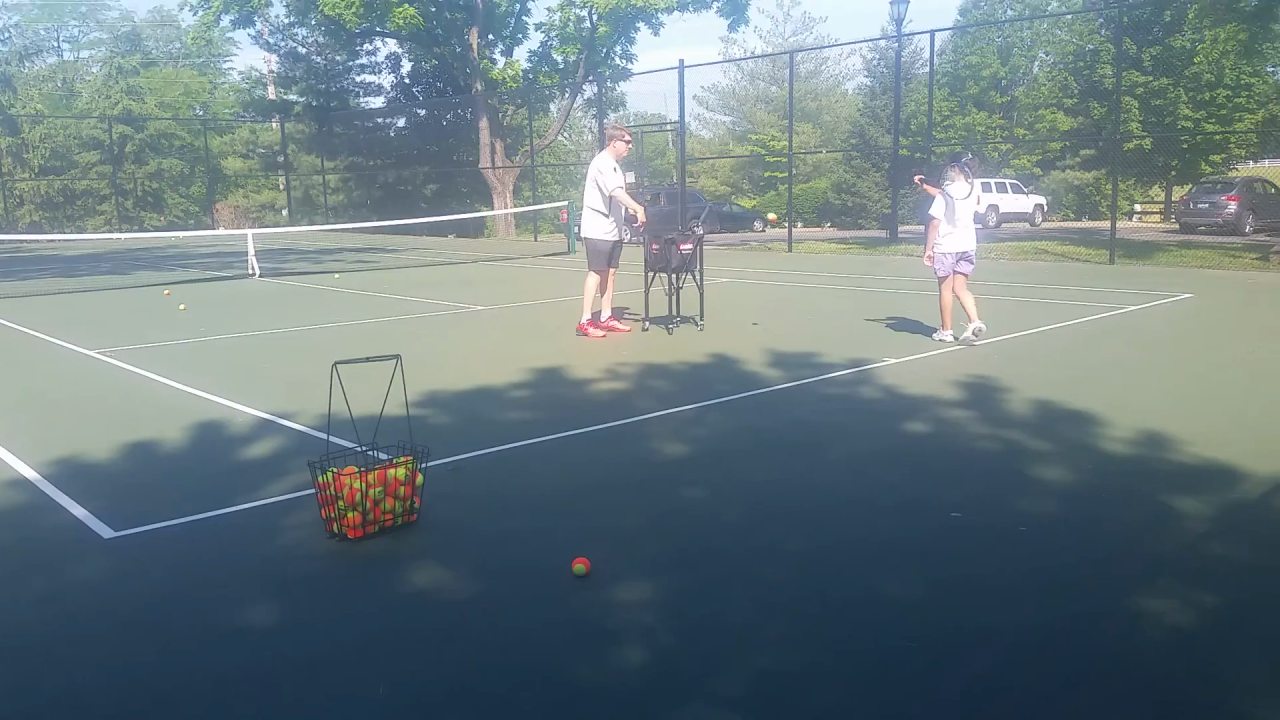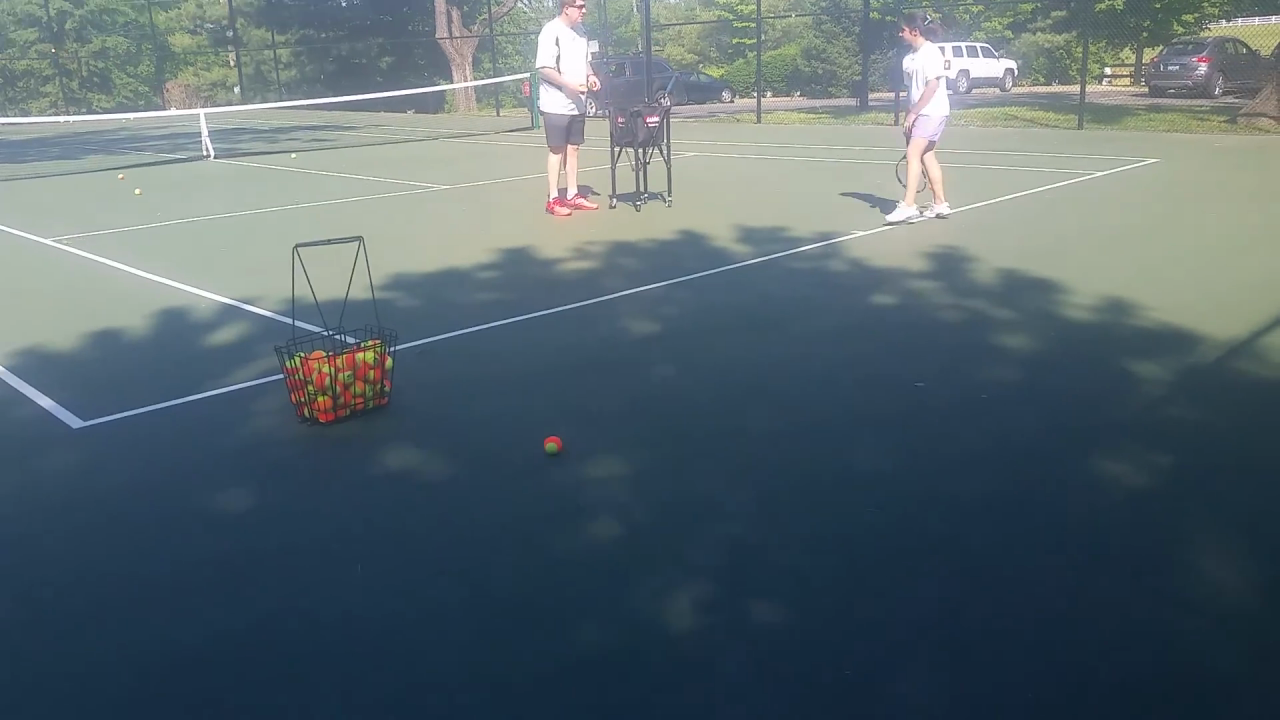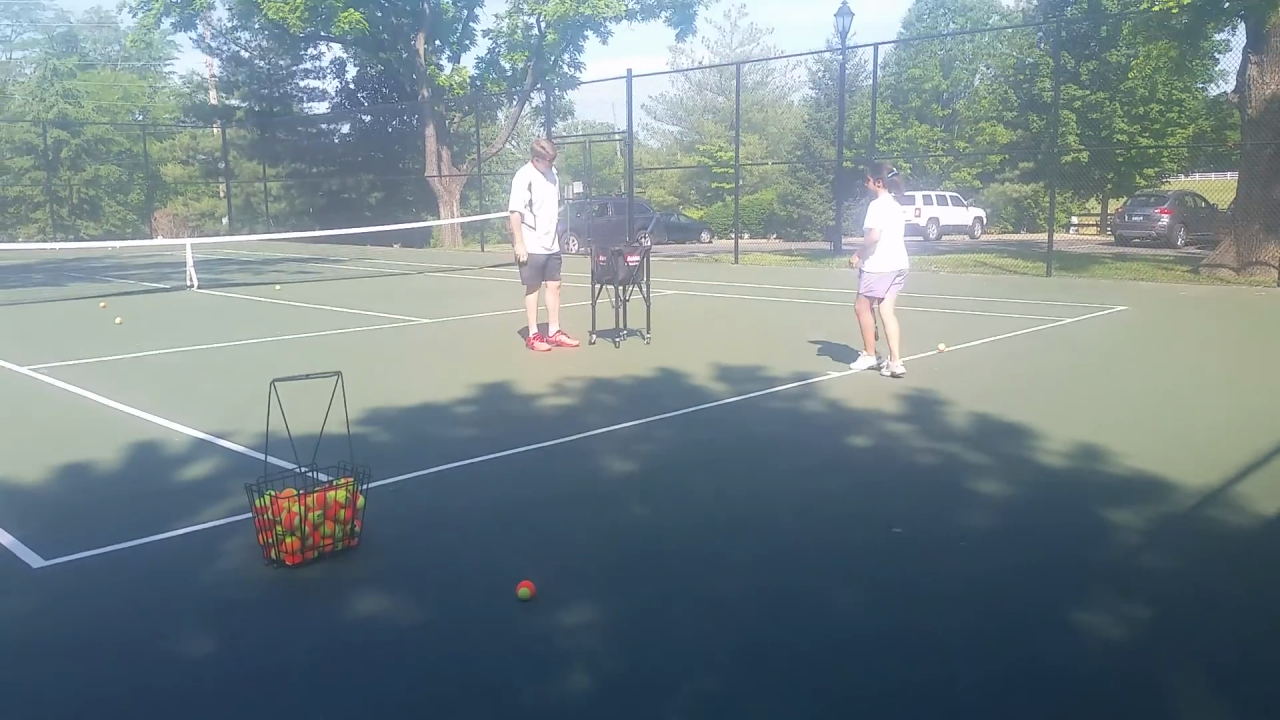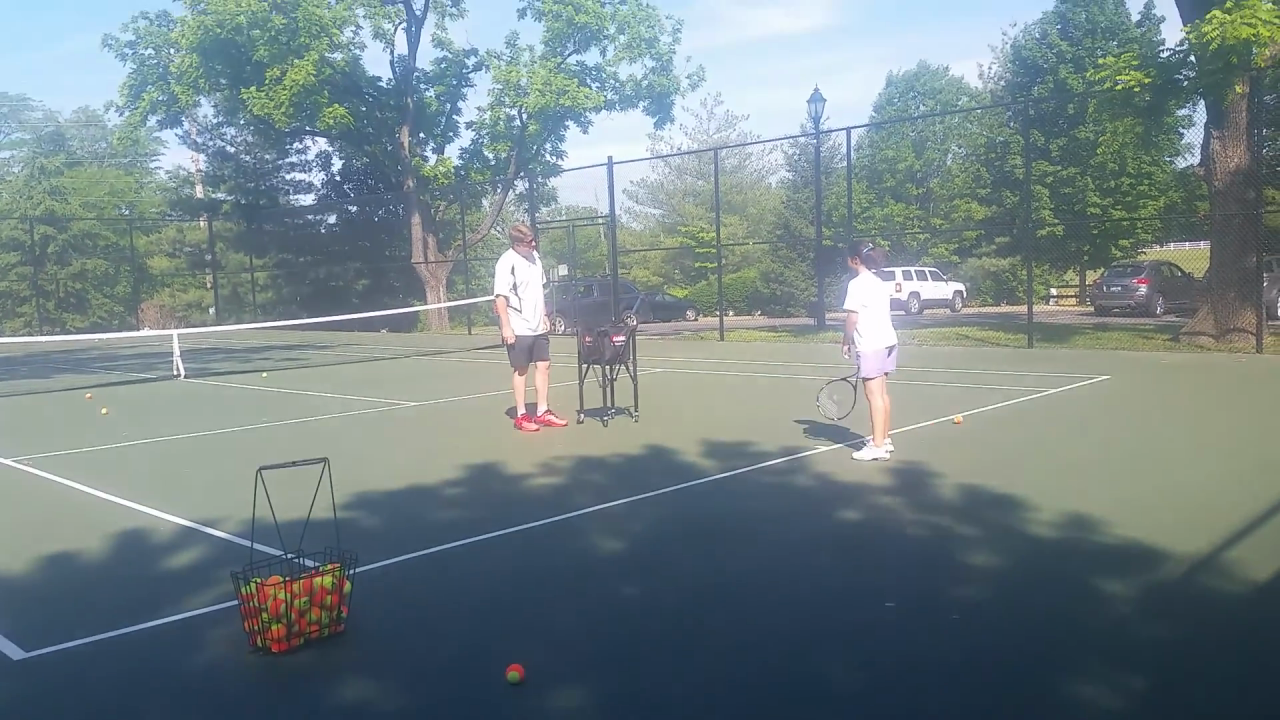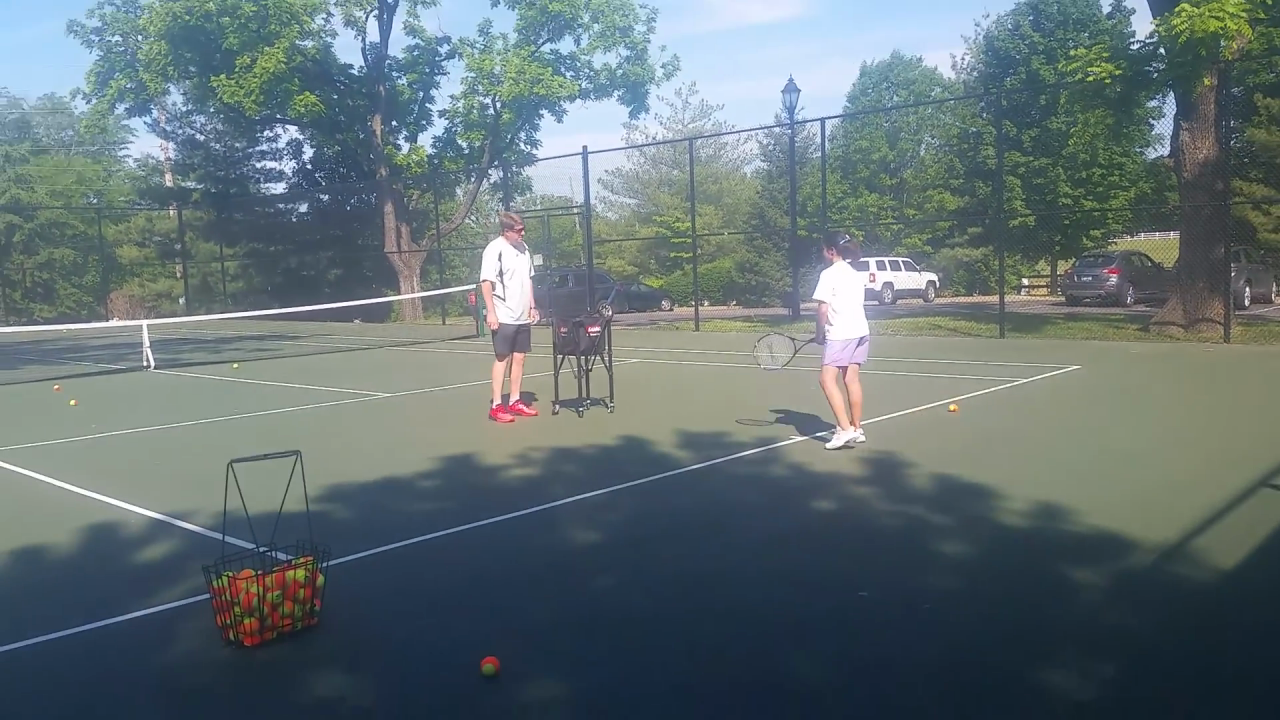
dt=0.7s
person 1, frame 1
left shoulder: (613, 164)
right shoulder: (603, 164)
right elbow: (615, 191)
left wrist: (629, 206)
right wrist: (637, 208)
left hip: (611, 230)
right hip: (597, 230)
left knee: (610, 272)
right knee: (597, 273)
left ankle: (606, 318)
right ankle: (586, 322)
person 1, frame 2
left shoulder: (579, 31)
right shoulder: (551, 31)
right elbow: (544, 68)
left wrist: (591, 77)
right wrist: (570, 85)
left hip: (576, 105)
right hip: (556, 105)
left knee: (573, 149)
right knee: (557, 150)
left ankle: (573, 195)
right ankle: (553, 199)
person 1, frame 3
left shoulder: (551, 172)
right shoulder: (524, 177)
right elbow: (515, 212)
right wrist: (519, 243)
left hip: (551, 243)
right hip: (532, 245)
left knee: (554, 285)
right knee: (533, 287)
left ankle: (554, 332)
right ankle: (533, 336)
person 1, frame 4
left shoulder: (534, 257)
right shoulder: (506, 263)
right elbow: (500, 296)
left wrist: (544, 315)
right wrist: (506, 326)
left hip: (538, 326)
right hip: (518, 328)
left knee: (543, 366)
right knee: (521, 370)
left ankle: (543, 413)
right ankle: (521, 416)
person 1, frame 5
left shoulder: (523, 248)
right shoulder: (495, 249)
right elbow: (486, 282)
left wrist: (532, 306)
right wrist: (491, 312)
left hip: (522, 316)
right hip: (503, 316)
left knee: (519, 357)
right knee: (502, 358)
left ankle: (515, 401)
right ankle: (497, 406)
person 2, frame 1
left shoulder: (949, 190)
right shoulder: (973, 190)
left elbow: (935, 223)
left wrist: (928, 248)
right wrist: (925, 186)
left hip: (946, 246)
right hip: (968, 245)
left knee: (945, 288)
right knee: (960, 288)
left ankle: (946, 331)
right ankle: (975, 323)
person 2, frame 2
left shoulder: (931, 52)
right shoulder: (908, 58)
left elbow: (933, 86)
left wrist: (912, 113)
right wrist: (910, 116)
left hip: (933, 112)
right hip: (921, 113)
left knee: (913, 154)
right knee: (927, 156)
left ankle: (908, 206)
right ankle: (940, 204)
person 2, frame 3
left shoulder: (878, 205)
right shoulder: (896, 206)
left elbow: (874, 236)
left wrist: (857, 255)
right wrist: (864, 256)
left hip: (879, 265)
right hip: (898, 263)
left knee: (862, 307)
right knee: (887, 312)
left ankle: (869, 355)
right ankle: (894, 362)
person 2, frame 4
left shoulder: (856, 283)
right shoulder: (879, 283)
left elbow: (852, 319)
left wrist: (846, 343)
left hip: (870, 344)
right hip: (888, 340)
left knee: (873, 394)
right knee: (881, 392)
left ankle: (878, 446)
right ankle: (884, 439)
person 2, frame 5
left shoulder: (829, 274)
right shoulder: (855, 273)
left elbow: (823, 309)
left wrist: (819, 333)
left hip: (840, 334)
right hip: (860, 331)
left knee: (827, 380)
right knee: (852, 380)
left ankle: (846, 429)
right ankle: (856, 429)
